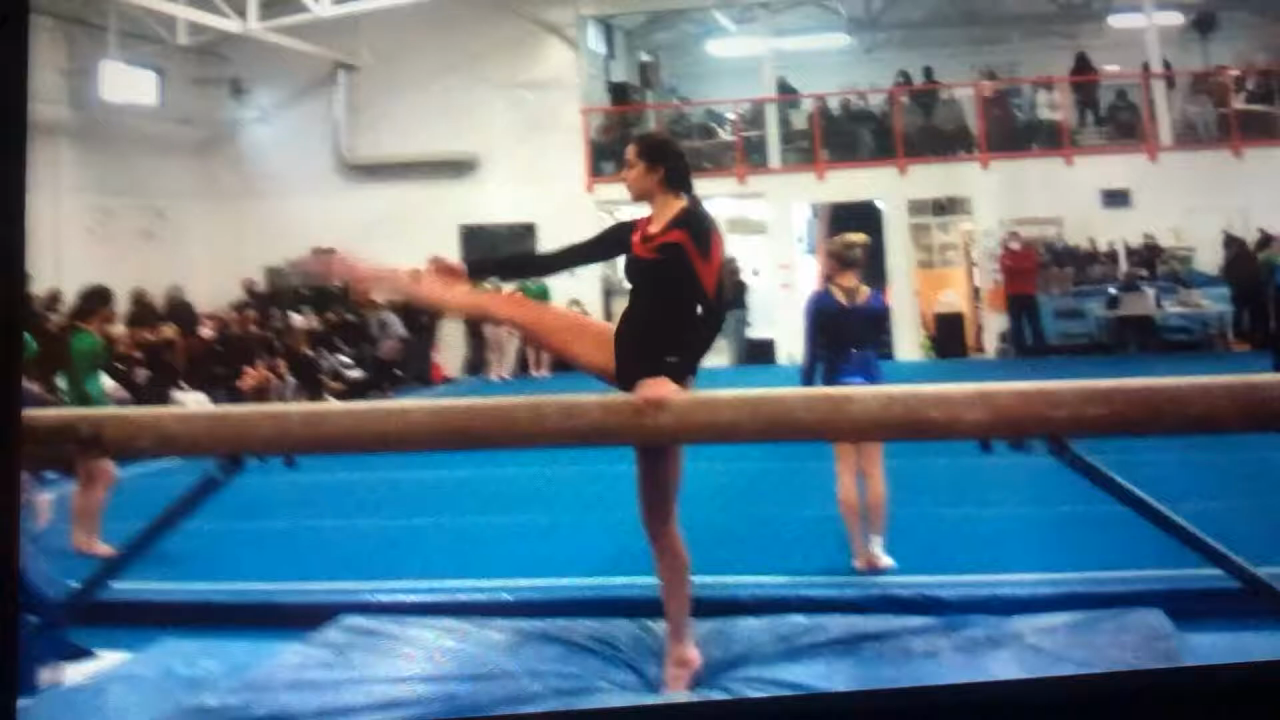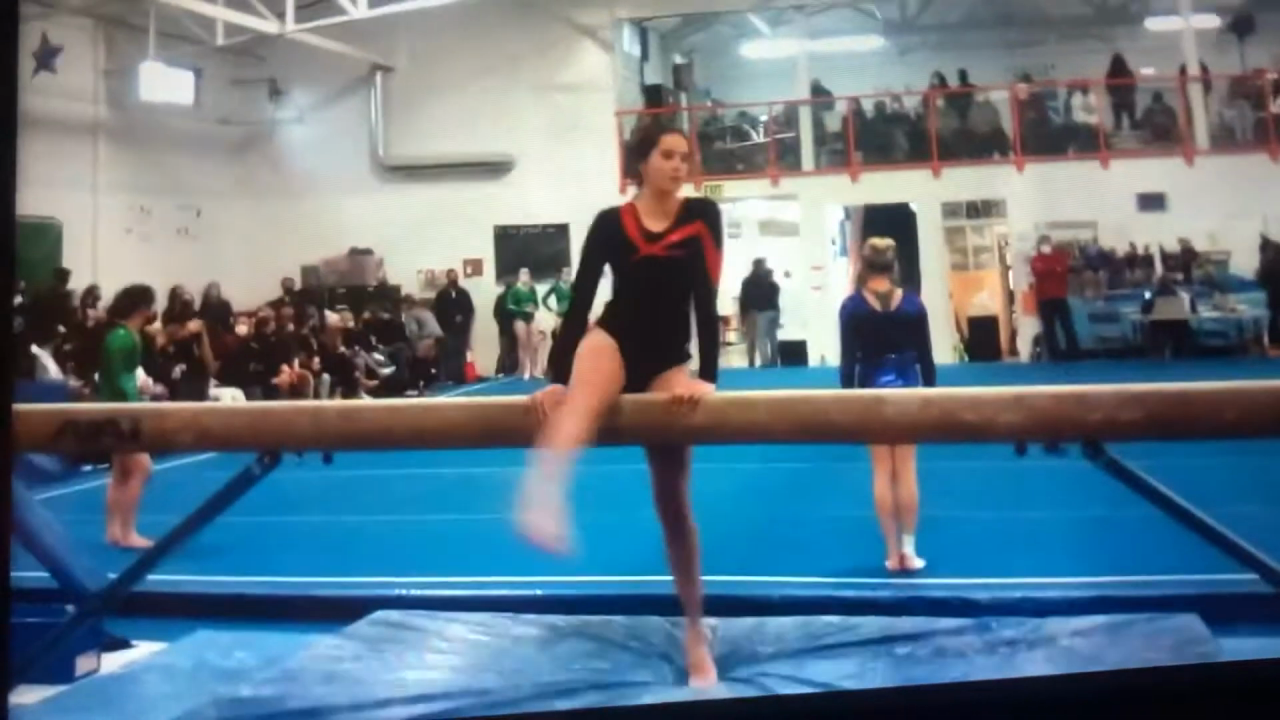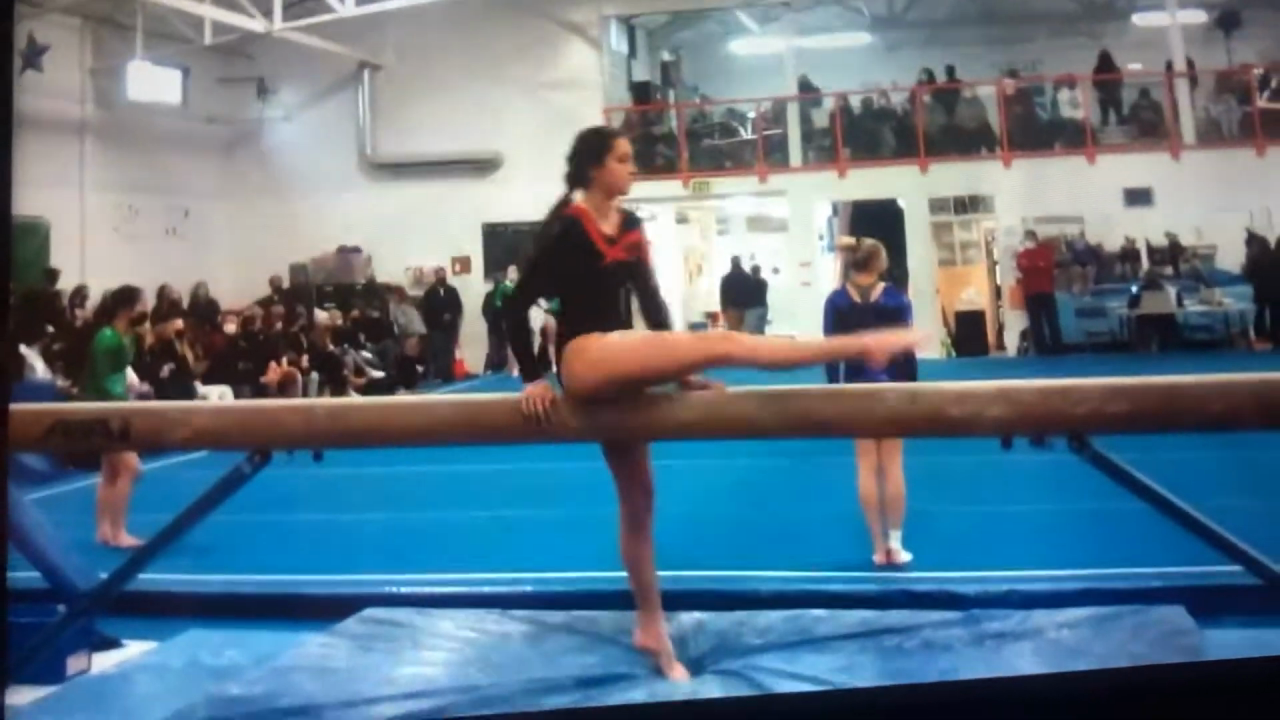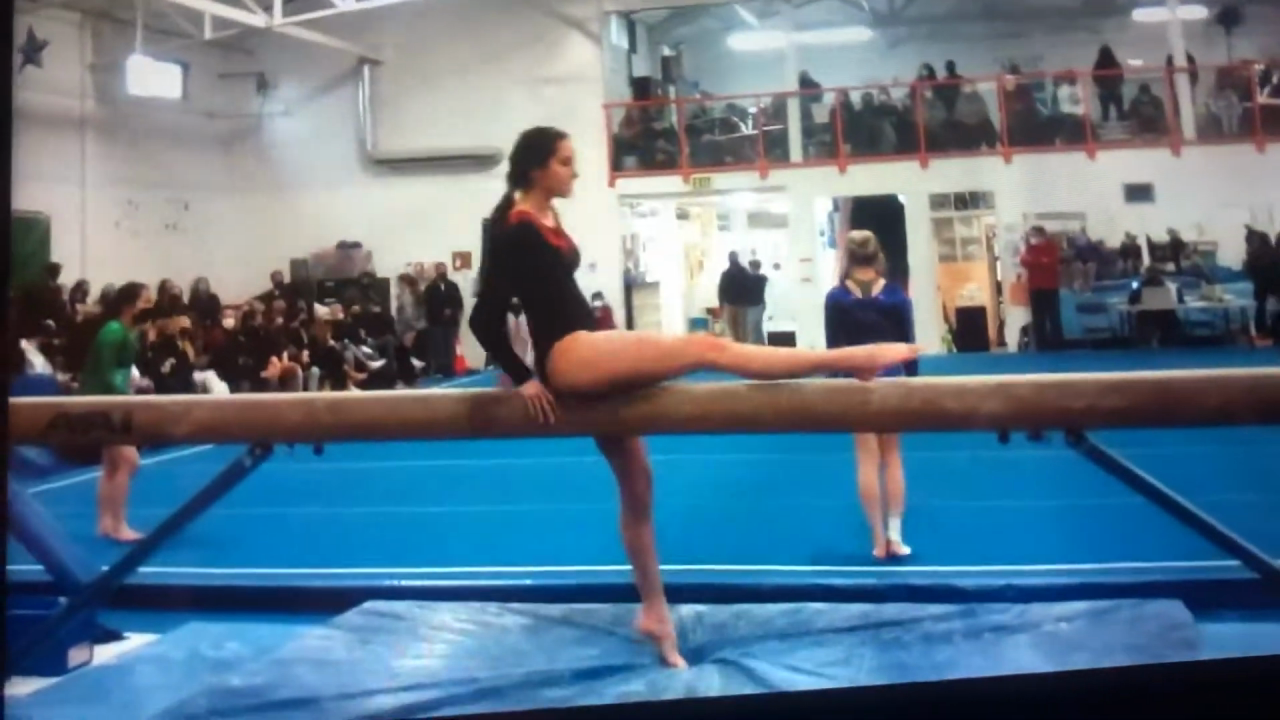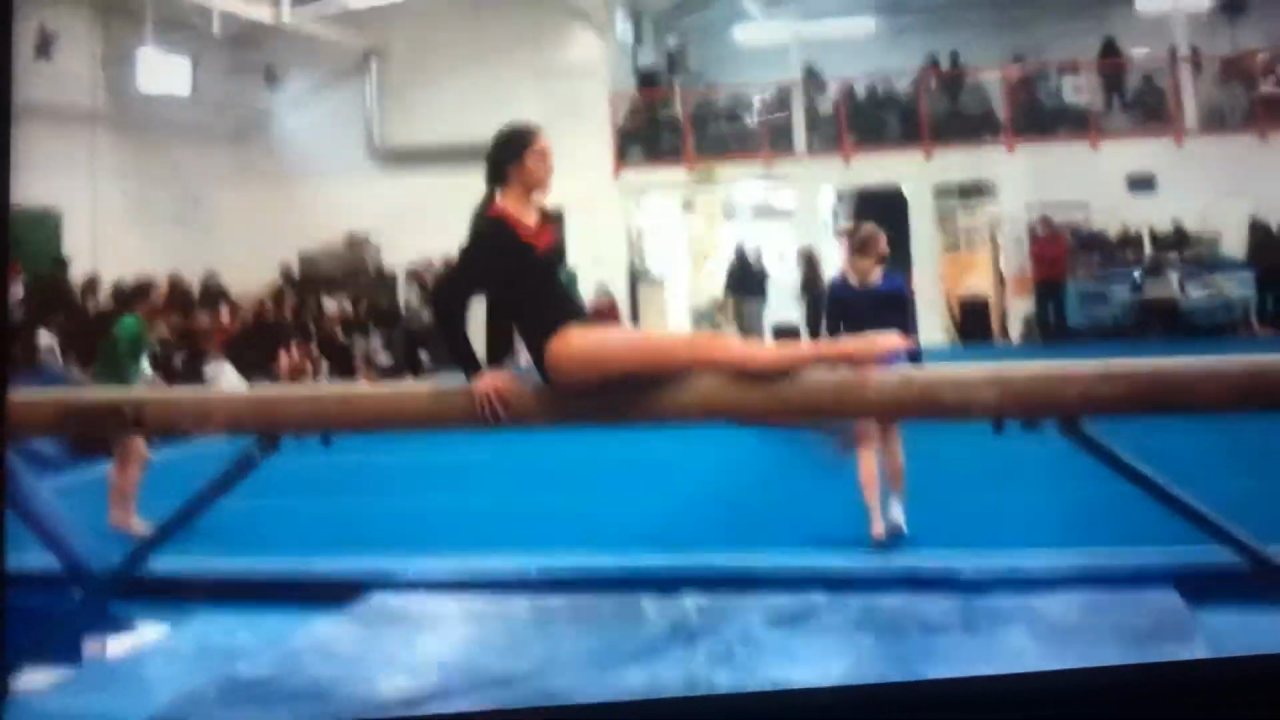
dt=0.5s
person 1, frame 1
left shoulder: (696, 226)
right shoulder: (633, 232)
left elbow: (713, 313)
right elbow: (556, 261)
left wrist: (676, 377)
left hip: (657, 375)
right hip: (621, 352)
left knee: (659, 518)
right knee: (502, 303)
left ankle: (680, 646)
right ankle: (375, 276)
person 1, frame 2
left shoulder: (702, 216)
right shoulder: (610, 223)
left elbow: (706, 299)
right elbow: (579, 301)
left wrist: (705, 378)
right wrist: (558, 380)
left hip: (665, 364)
right hip: (613, 344)
left knee: (673, 504)
right knee: (588, 390)
left ankle: (695, 634)
right ankle: (543, 496)
person 1, frame 3
left shoulder: (627, 225)
right shoulder: (566, 227)
left elbow: (647, 298)
right elbow: (515, 306)
left wrist: (675, 365)
right wrist: (532, 378)
left hip: (613, 364)
right hip: (585, 358)
left knee: (638, 496)
right knee: (721, 343)
left ankle: (651, 627)
right ankle: (861, 345)
person 1, frame 4
left shoulder: (546, 220)
right shoulder: (517, 231)
right elbow: (484, 317)
right wrist: (522, 378)
left hip: (588, 357)
right hip: (570, 357)
left knee: (636, 481)
right knee: (709, 348)
left ankle: (654, 611)
right ankle: (849, 358)
person 1, frame 5
left shoulder: (542, 221)
right shoulder: (494, 231)
right elbow: (446, 301)
right wrist: (477, 374)
left hip: (583, 339)
right hip: (563, 351)
left knee: (705, 349)
right knee: (707, 349)
right ankle: (841, 351)
person 2, frame 1
left shoulder: (820, 301)
right shoulder: (876, 300)
left elbow: (813, 352)
right elbow: (879, 344)
left wrist: (807, 391)
left hip: (836, 388)
right hip: (870, 386)
left knee: (846, 473)
right knee: (874, 471)
left ankle: (860, 552)
right ankle: (877, 549)
person 2, frame 2
left shoulder: (853, 306)
right shoulder: (913, 303)
left elbow: (848, 358)
right elbow: (925, 355)
right wrist: (929, 392)
left hip: (871, 391)
right hip: (906, 389)
left knee: (882, 473)
right knee: (906, 471)
left ankle: (892, 552)
right ankle: (909, 550)
person 2, frame 3
left shoulder: (836, 300)
right shoulder: (896, 297)
right elbow: (907, 348)
right wrist: (912, 387)
left hip: (856, 387)
right hip: (891, 385)
left knee: (867, 468)
right knee: (892, 467)
left ankle: (879, 547)
right ankle: (895, 545)
person 2, frame 4
left shoulder: (836, 297)
right shoulder: (895, 294)
left elbow: (833, 347)
right elbow: (908, 345)
right hip: (890, 379)
left knee: (867, 463)
right knee: (892, 460)
left ankle: (879, 540)
right ankle: (895, 536)
person 2, frame 5
left shoulder: (838, 287)
right shoulder: (895, 282)
left elbow: (833, 333)
right elbow: (908, 328)
right hip: (891, 363)
left knee: (865, 444)
right knee: (891, 440)
left ankle: (877, 520)
right ankle: (896, 511)
person 3, frame 1
left shoulder: (84, 337)
right shoulder: (85, 341)
right elbow: (81, 385)
right wrist: (102, 403)
left knee: (86, 479)
right knee: (105, 475)
left ankle: (79, 537)
right ankle: (91, 539)
person 3, frame 2
left shoulder: (129, 335)
right shoulder: (121, 337)
left elbow: (126, 376)
right elbow: (117, 381)
left wrist: (138, 388)
right wrist: (136, 401)
left knee: (121, 472)
right knee: (140, 468)
left ankle: (113, 530)
right ankle: (127, 532)
person 3, frame 3
left shoulder: (125, 337)
right shoulder: (108, 338)
left elbow: (117, 376)
right elbow: (102, 381)
right wrist: (120, 401)
left knee: (111, 472)
right knee: (130, 467)
left ankle: (104, 529)
right ankle: (117, 532)
person 3, frame 4
left shoulder: (128, 333)
right shoulder: (113, 332)
left elbow: (122, 371)
right elbow: (107, 375)
right wrist: (123, 396)
left knee: (112, 464)
right knee: (128, 461)
left ankle: (105, 522)
right ankle: (118, 525)
person 3, frame 5
left shoulder: (137, 326)
right shoulder: (128, 326)
left elbow: (134, 366)
right elbow: (128, 369)
left knee: (124, 455)
right knee: (138, 456)
left ankle: (117, 513)
right ankle: (127, 516)
